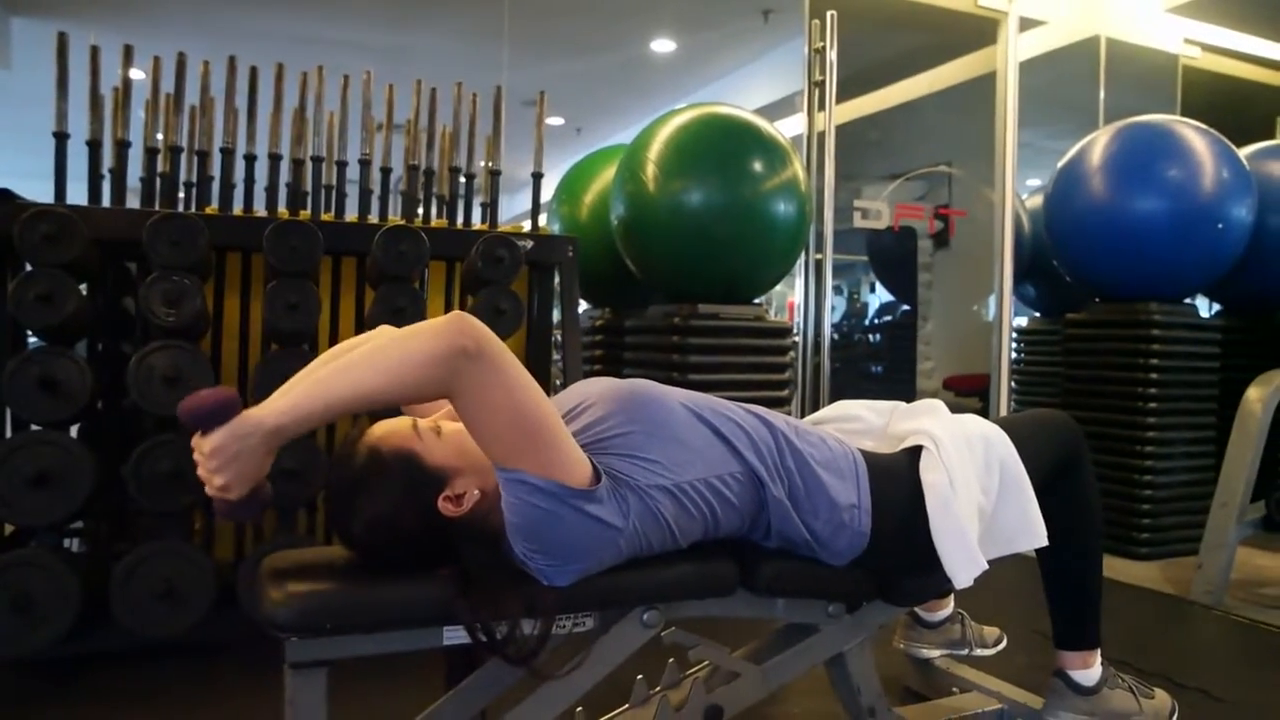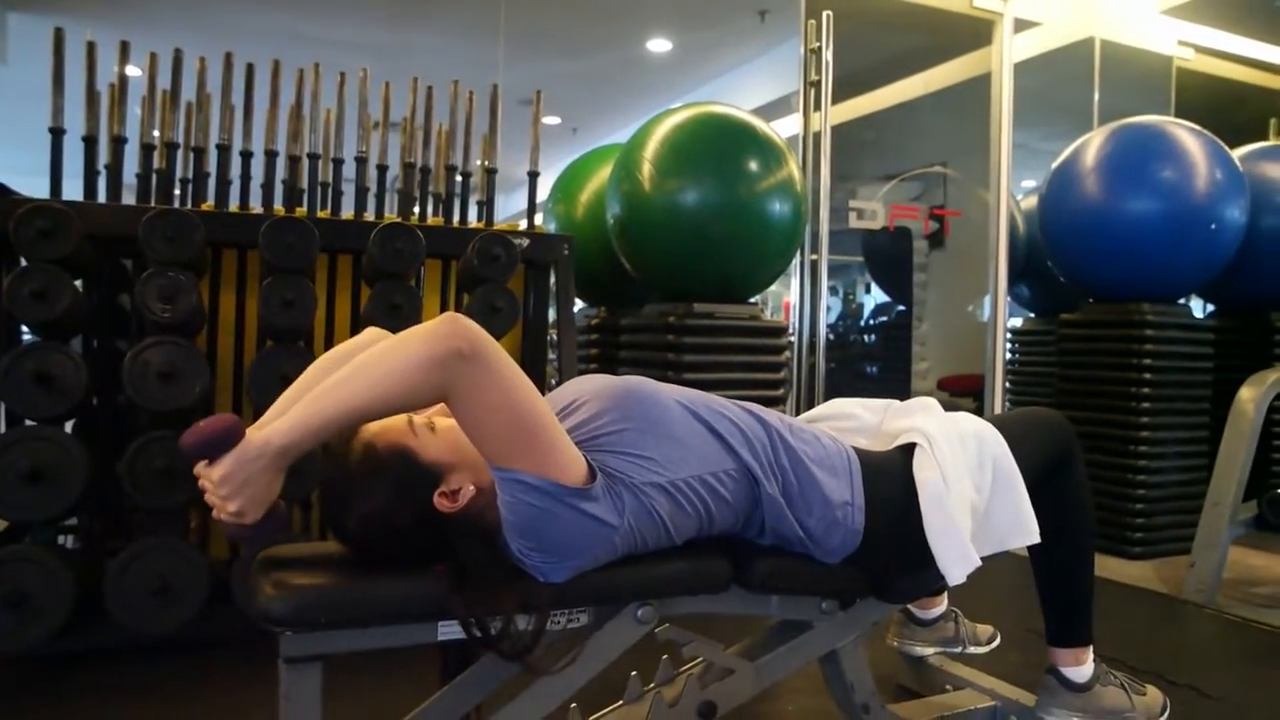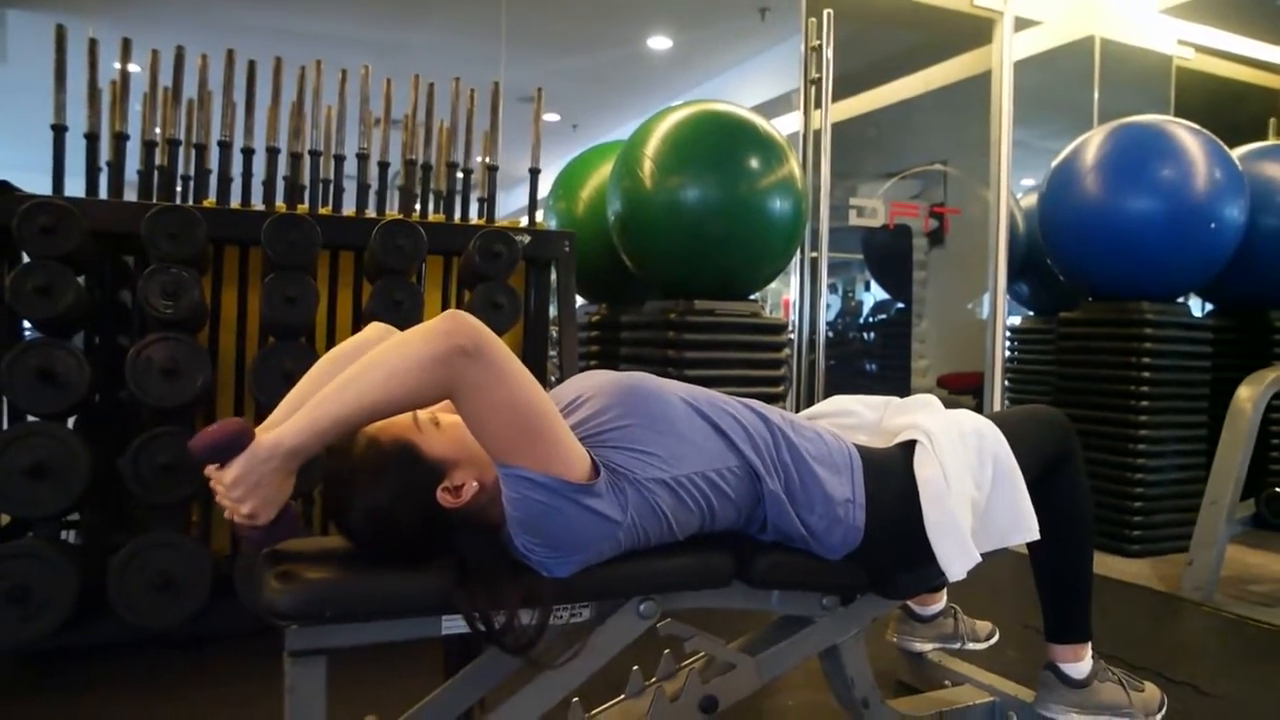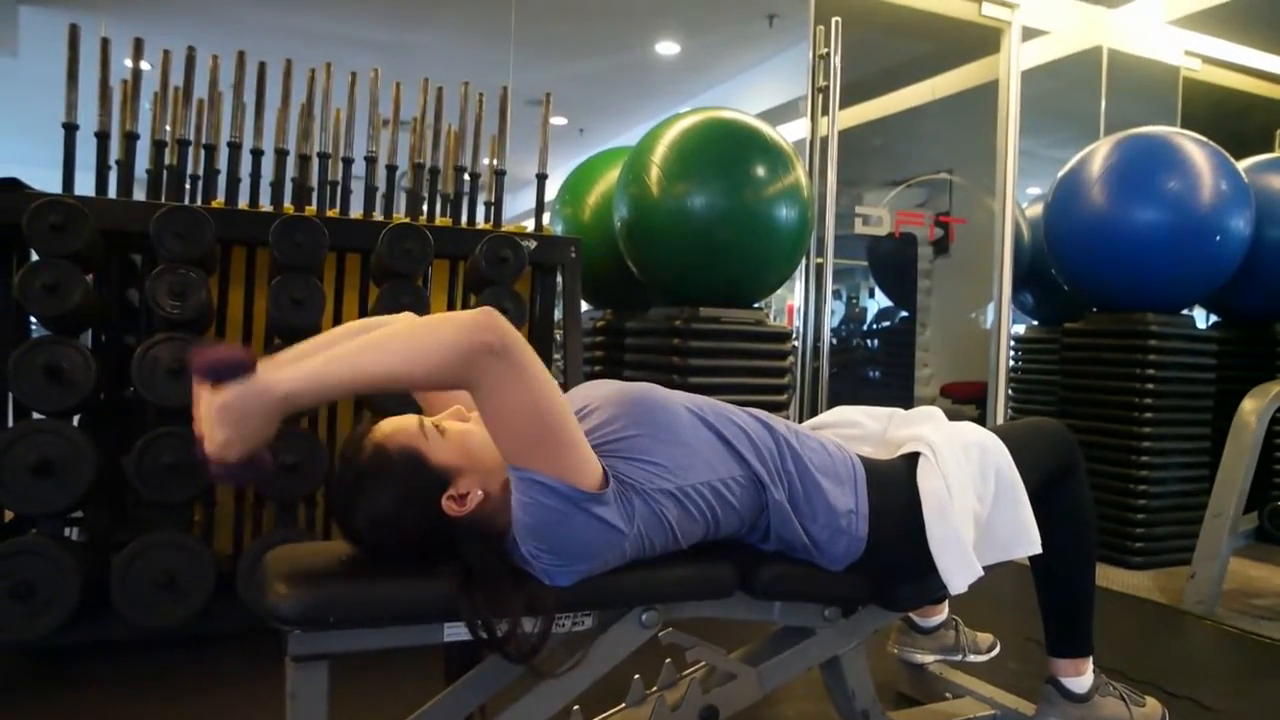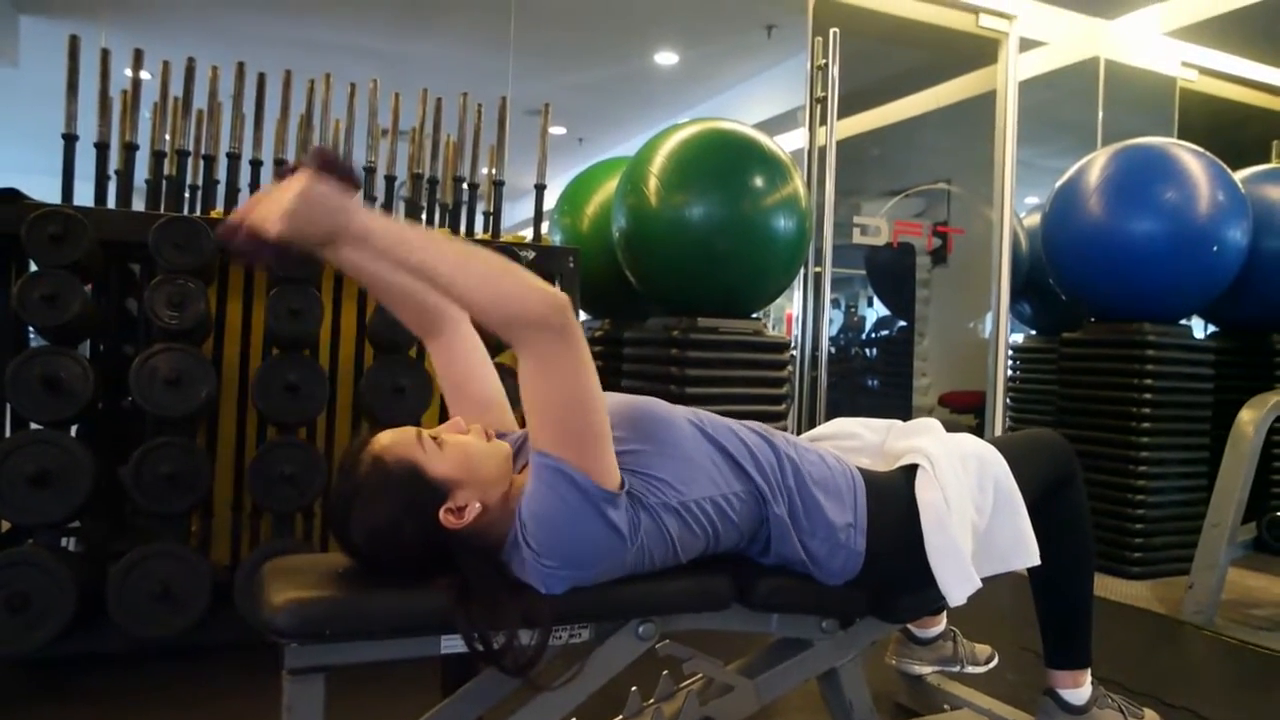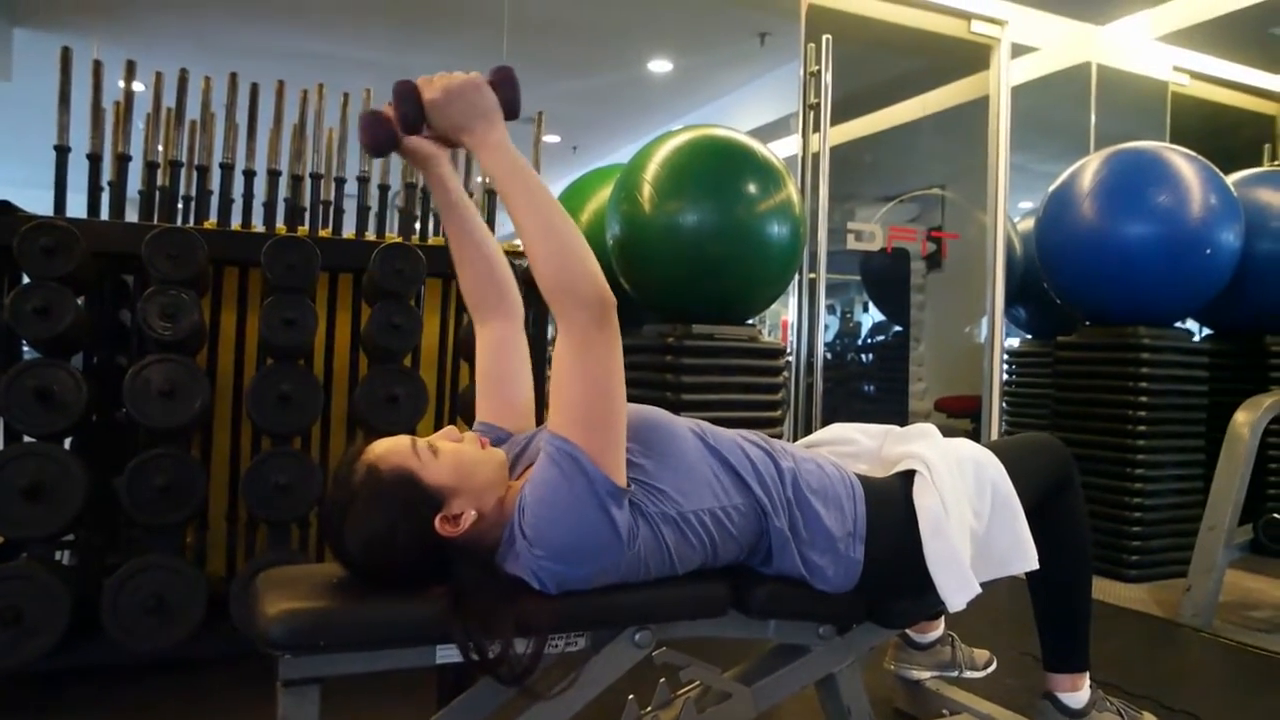
dt=0.4s
person 1, frame 1
left shoulder: (481, 478)
right shoulder: (554, 522)
left elbow: (398, 341)
right elbow: (460, 344)
left wrist: (263, 408)
right wrist: (262, 426)
right hip: (856, 507)
left knee: (930, 418)
right knee: (1055, 438)
left ankle: (932, 616)
person 1, frame 2
left shoulder: (494, 479)
right shoulder: (550, 519)
left elbow: (378, 342)
right elbow: (455, 344)
left wrist: (261, 429)
right wrist: (267, 450)
right hip: (849, 506)
right knee: (1051, 437)
left ankle: (925, 615)
person 1, frame 3
left shoulder: (487, 473)
right shoulder: (555, 514)
left elbow: (384, 338)
right elbow: (456, 340)
left wrist: (266, 431)
right wrist: (277, 453)
right hip: (850, 504)
left knee: (923, 414)
right knee: (1047, 434)
left ankle: (926, 613)
person 1, frame 4
left shoulder: (505, 488)
right shoulder: (559, 523)
left elbow: (408, 327)
right elbow: (484, 338)
left wrist: (262, 375)
right wrist: (262, 395)
right hip: (856, 515)
left knee: (924, 426)
right knee: (1050, 446)
left ankle: (925, 624)
person 1, frame 5
left shoulder: (509, 476)
right shoulder: (560, 529)
left elbow: (445, 326)
right elbow: (546, 317)
left wrist: (340, 237)
right wrist: (347, 217)
right hip: (851, 530)
left knee: (916, 441)
right knee: (1048, 458)
left ankle: (924, 636)
person 1, frame 6
left shoulder: (508, 473)
right shoulder: (562, 527)
left elbow: (496, 312)
right elbow: (588, 309)
left wrist: (437, 173)
right wrist: (487, 141)
right hip: (848, 536)
left knee: (922, 445)
right knee: (1047, 462)
left ankle: (922, 638)
